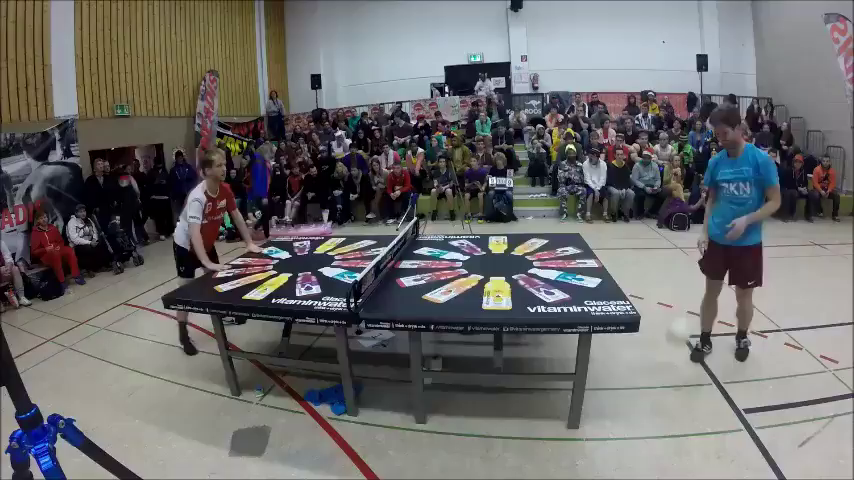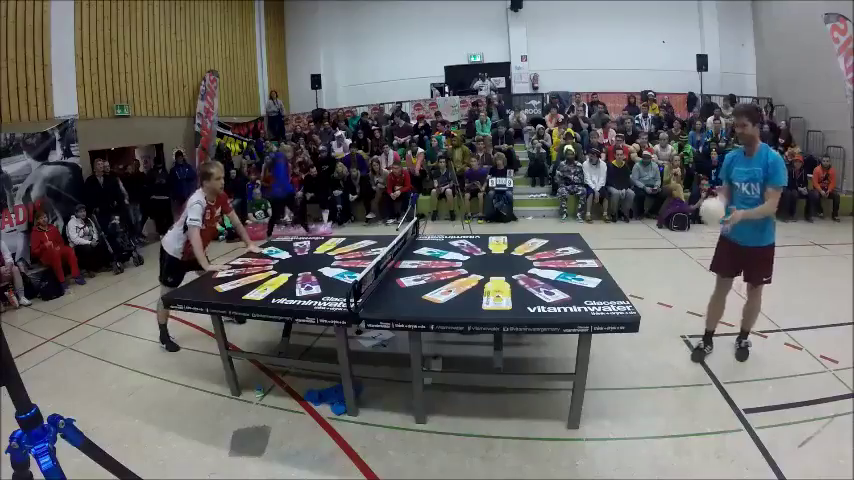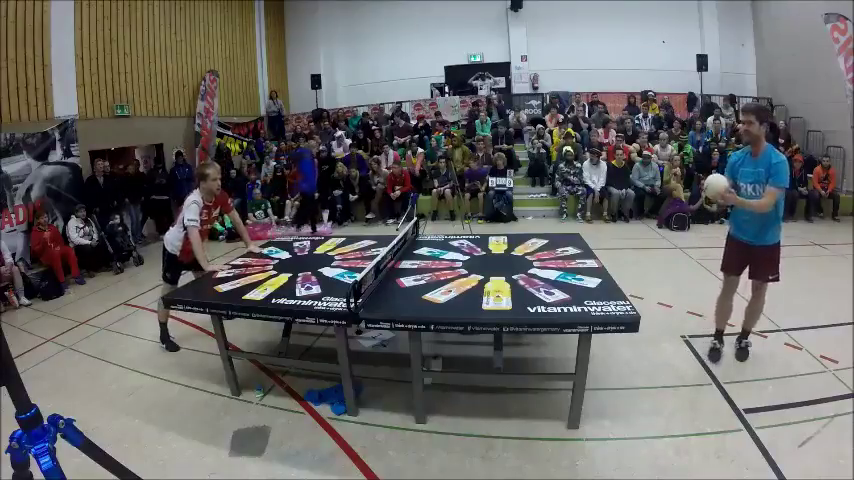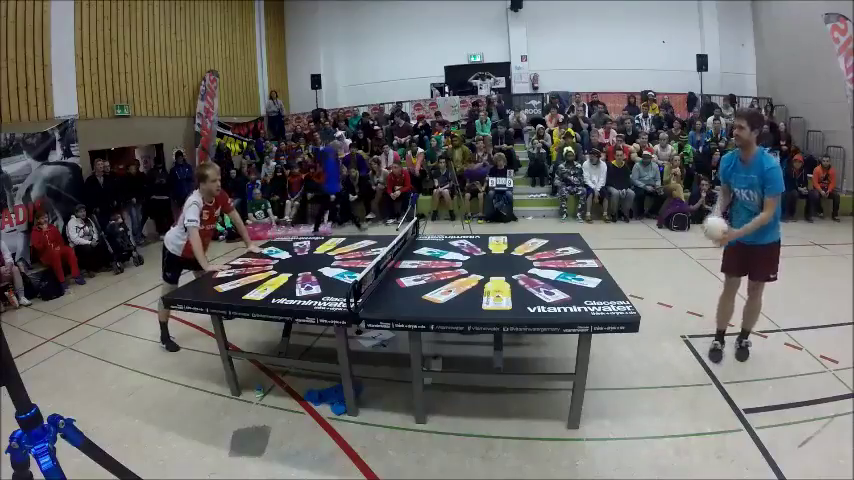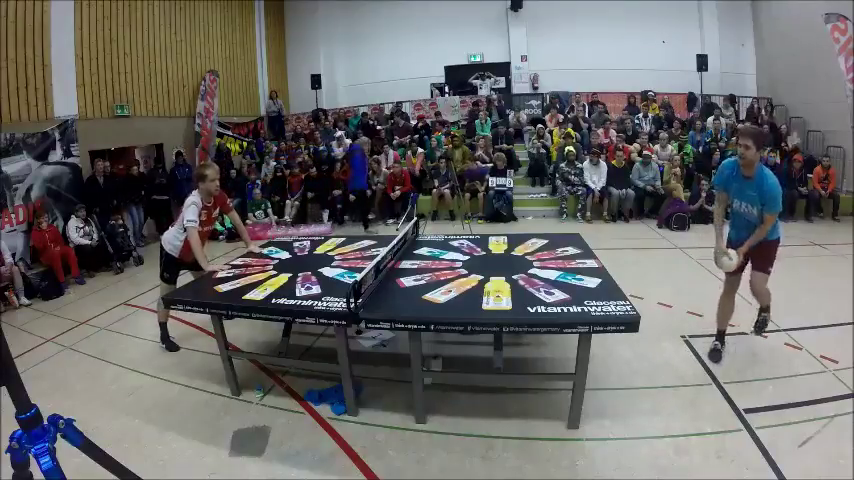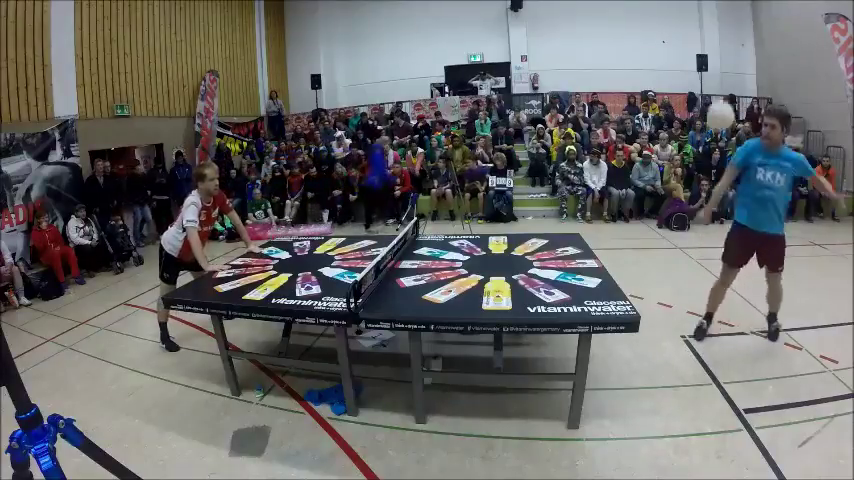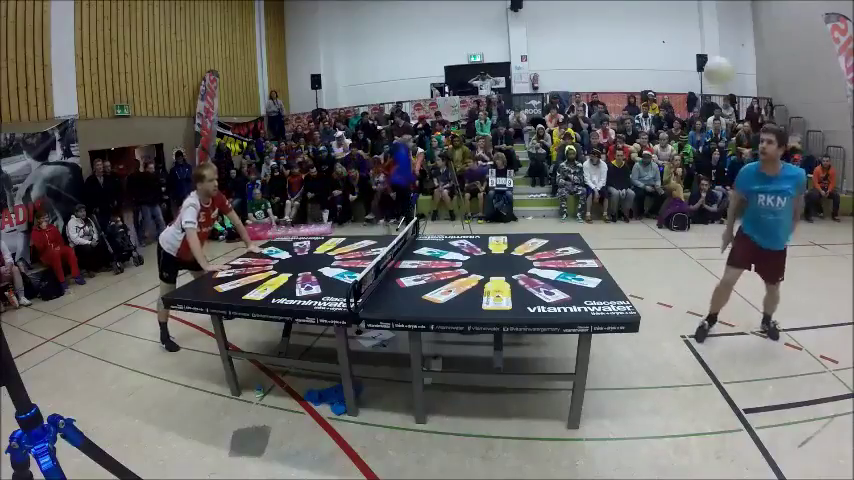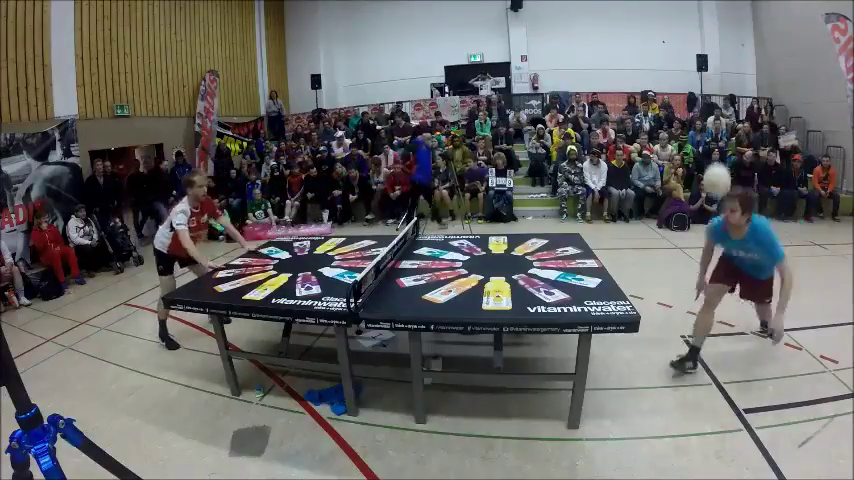
dt=0.3s
person 1, frame 1
left shoulder: (761, 160)
right shoulder: (716, 162)
left elbow: (774, 202)
left wrist: (747, 220)
right wrist: (705, 230)
left hip: (747, 242)
right hip: (717, 240)
left knee: (743, 295)
right knee: (711, 291)
left ankle: (742, 337)
right ankle: (705, 339)
person 1, frame 2
left shoulder: (773, 161)
right shoulder: (731, 158)
left elbow: (771, 205)
right elbow: (726, 192)
left wrist: (742, 215)
left hip: (760, 241)
right hip: (730, 237)
left knee: (754, 292)
right knee: (720, 289)
left ankle: (743, 338)
right ankle: (707, 339)
person 1, frame 3
left shoulder: (777, 162)
right shoulder: (736, 158)
left elbow: (767, 204)
right elbow: (729, 191)
left wrist: (737, 201)
right wrist: (721, 196)
left hip: (766, 240)
right hip: (737, 235)
left knee: (758, 291)
right knee: (728, 288)
left ankle: (743, 338)
right ankle: (718, 338)
person 1, frame 4
left shoulder: (770, 167)
right shoulder: (728, 161)
left elbow: (768, 214)
left wrist: (739, 232)
right wrist: (717, 213)
left hip: (764, 240)
right hip: (736, 237)
left knee: (755, 291)
right knee: (729, 288)
left ankle: (743, 338)
right ankle: (719, 339)
person 1, frame 5
left shoulder: (769, 184)
right shoulder: (727, 168)
left elbow: (766, 226)
right elbow: (720, 204)
left wrist: (742, 251)
right wrist: (719, 240)
left hip: (765, 239)
right hip: (738, 234)
left knee: (757, 284)
right knee: (730, 286)
left ankle: (764, 310)
right ankle: (719, 339)
person 1, frame 6
left shoulder: (794, 160)
right shoulder: (750, 148)
left elbow: (816, 179)
right elbow: (727, 178)
left wrist: (834, 196)
right wrist: (710, 206)
left hip: (773, 231)
right hip: (744, 226)
left knee: (774, 280)
right knee: (726, 277)
left ankle: (772, 319)
right ankle: (706, 320)
person 1, frame 7
left shoulder: (796, 175)
right shoulder: (748, 172)
left elbow: (798, 201)
right elbow: (735, 201)
left wrist: (791, 226)
right wrist: (727, 230)
left hip: (776, 243)
right hip: (748, 234)
left knee: (772, 289)
right knee: (727, 281)
left ankle: (767, 320)
right ankle: (710, 320)
person 1, frame 8
left shoulder: (762, 233)
right shoulder: (717, 226)
left elbow: (786, 274)
left wrist: (780, 315)
right wrist: (701, 277)
left hip: (760, 269)
right hip: (732, 261)
left knee: (763, 309)
right knee: (709, 300)
left ankle: (765, 325)
right ankle: (692, 356)
person 2, frame 1
left shoulder: (225, 189)
right shoulder: (197, 197)
left elbow: (236, 216)
right elbow: (194, 231)
left wrist: (250, 243)
right wrist: (206, 263)
left hip: (206, 242)
right hip: (185, 243)
right ankle: (183, 334)
person 2, frame 2
left shoulder: (220, 197)
right shoulder: (197, 202)
left elbow: (234, 219)
right elbow: (194, 235)
left wrist: (249, 244)
right wrist: (206, 265)
left hip: (194, 249)
right hip: (174, 250)
right knee: (168, 293)
right ankle: (163, 335)
person 2, frame 3
left shoulder: (220, 196)
right shoulder: (194, 203)
left elbow: (235, 219)
right elbow: (194, 234)
left wrist: (249, 244)
right wrist: (206, 265)
left hip: (194, 248)
right hip: (174, 248)
right knee: (169, 291)
right ankle: (164, 335)
person 2, frame 4
left shoulder: (221, 196)
right shoulder: (194, 203)
left elbow: (236, 219)
right elbow: (193, 234)
left wrist: (249, 244)
right wrist: (206, 265)
left hip: (195, 249)
right hip: (176, 248)
right knee: (169, 291)
right ankle: (164, 335)
person 2, frame 5
left shoulder: (219, 197)
right shoulder: (193, 203)
left elbow: (235, 219)
right elbow: (193, 235)
left wrist: (249, 244)
right wrist: (206, 265)
left hip: (192, 250)
right hip: (173, 249)
right knee: (168, 292)
right ankle: (164, 335)
person 2, frame 6
left shoulder: (218, 197)
right shoulder: (192, 203)
left elbow: (235, 219)
right elbow: (193, 236)
left wrist: (249, 244)
right wrist: (206, 265)
left hip: (192, 251)
right hip: (172, 249)
right knee: (167, 293)
right ankle: (164, 335)
person 2, frame 7
left shoulder: (217, 197)
right shoulder: (191, 205)
left elbow: (235, 220)
right elbow: (192, 237)
left wrist: (249, 244)
right wrist: (206, 265)
left hip: (190, 250)
right hip: (170, 249)
right knee: (168, 293)
right ankle: (164, 335)
person 2, frame 8
left shoulder: (206, 203)
right shoulder: (181, 210)
left elbow: (225, 223)
right elbow: (185, 240)
left wrist: (245, 244)
right wrist: (205, 261)
left hip: (186, 248)
right hip: (165, 249)
right knee: (169, 290)
right ankle: (163, 333)
